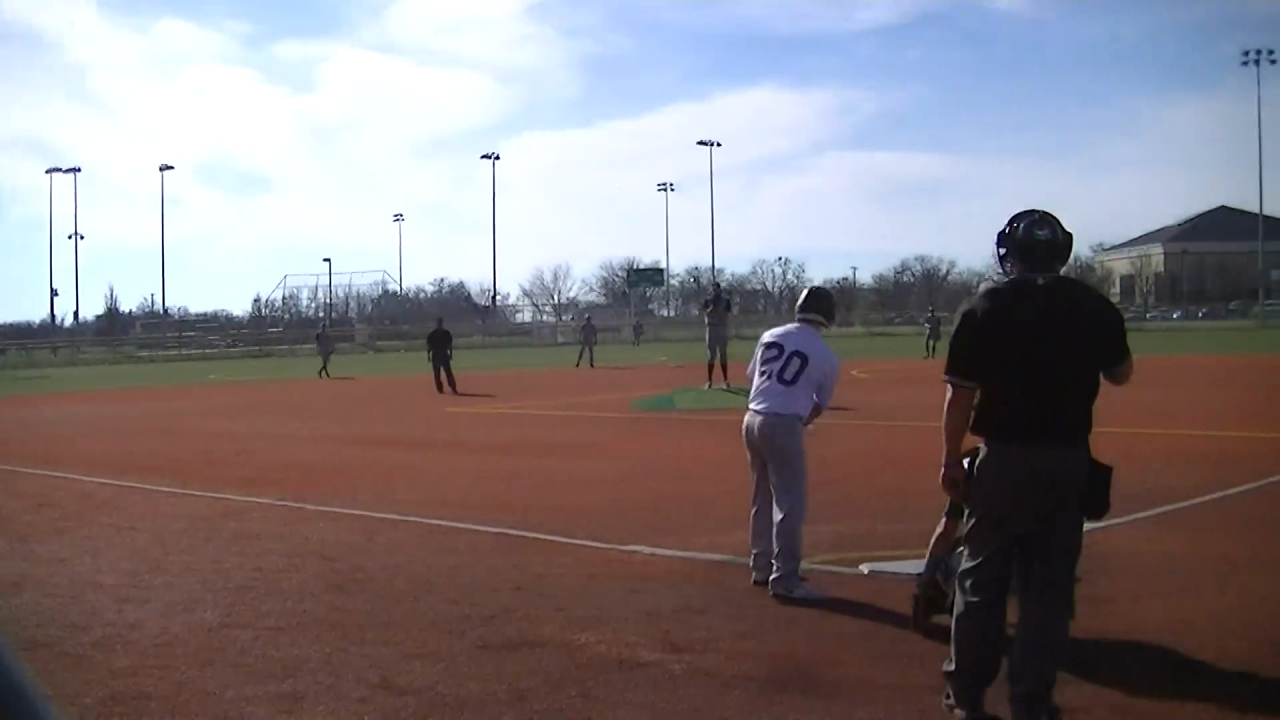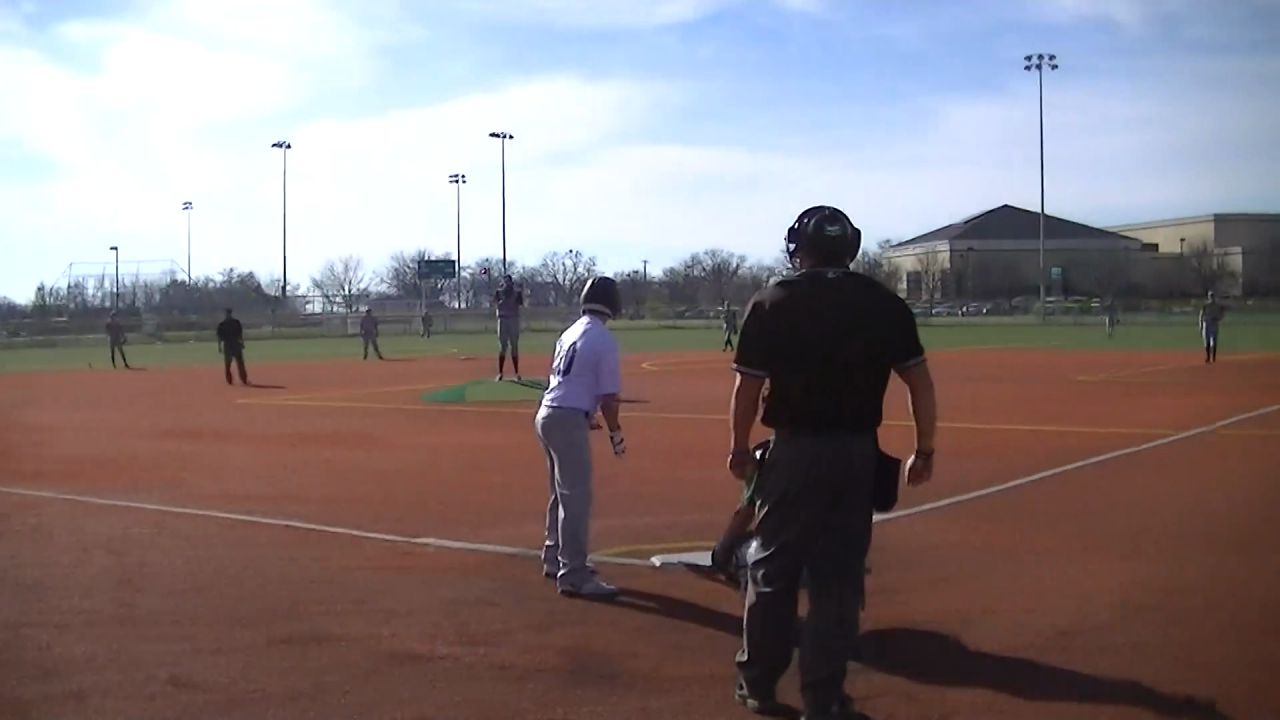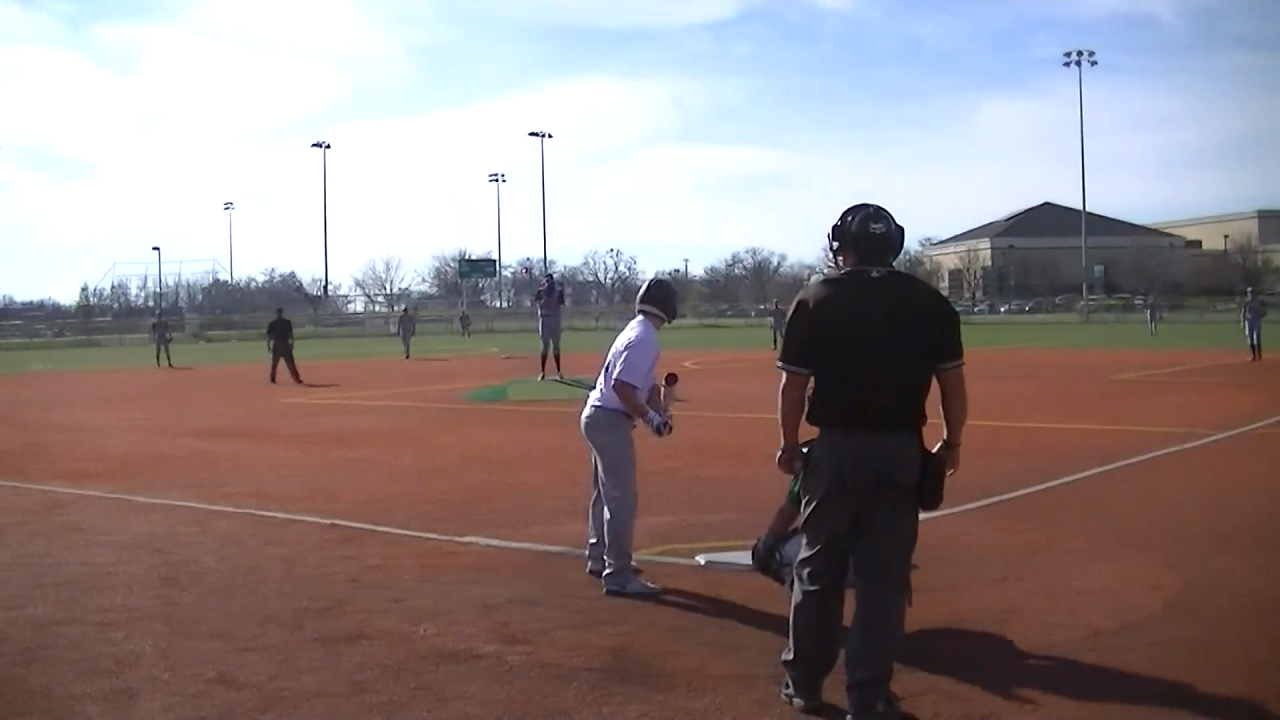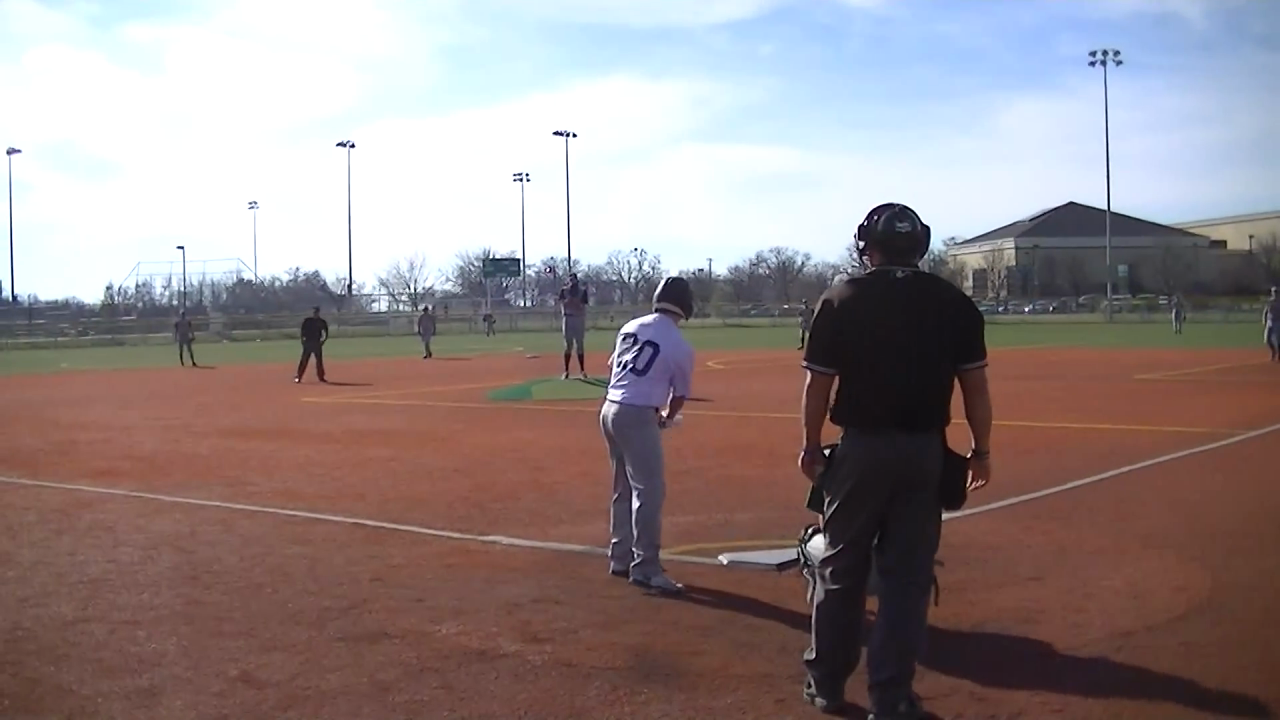
dt=0.5s
person 1, frame 1
left shoulder: (983, 309)
right shoulder: (1094, 306)
left elbow: (960, 396)
right elbow: (1121, 374)
left wrist: (950, 462)
left hip: (1004, 460)
right hip: (1067, 461)
left knee: (982, 580)
right knee: (1050, 586)
person 1, frame 2
left shoulder: (772, 302)
right shoulder: (884, 303)
left elbow: (748, 385)
right elbow: (921, 383)
left wrist: (739, 447)
right wrist: (924, 451)
left hip: (794, 451)
right hip: (856, 452)
left knee: (773, 570)
right knee: (839, 577)
person 1, frame 3
left shoulder: (816, 300)
right shoulder: (929, 302)
left elbow: (794, 384)
right elbow: (952, 383)
left wrist: (789, 444)
right wrist: (952, 442)
left hip: (837, 449)
right hip: (901, 450)
left knee: (818, 568)
right knee: (884, 576)
person 1, frame 4
left shoulder: (841, 299)
right shoulder: (953, 303)
left elbow: (818, 384)
right elbow: (975, 385)
left wrist: (811, 446)
right wrist: (980, 450)
left hip: (861, 449)
right hip: (924, 451)
left knee: (841, 568)
right knee: (908, 575)
person 2, frame 1
left shoulder: (770, 336)
right shoulder: (827, 357)
left elbow: (751, 377)
right elbow: (820, 405)
right wrist: (802, 422)
left hip: (752, 419)
right hip: (783, 426)
left knee: (764, 498)
right knee: (790, 503)
left ankle: (763, 567)
right ankle: (785, 579)
person 2, frame 2
left shoulder: (570, 333)
right shoulder: (605, 341)
right elbow: (609, 395)
right wrist: (616, 433)
left hip: (547, 413)
right hip: (568, 419)
left knee: (562, 493)
right knee: (576, 497)
left ankle: (555, 559)
right ankle: (573, 575)
person 2, frame 3
left shoulder: (635, 331)
right shoulder: (646, 340)
left elbow: (647, 383)
right elbow: (621, 385)
left wrist: (660, 412)
right wrist: (648, 416)
left hip: (595, 414)
right hip: (609, 419)
left knee: (605, 492)
right knee: (621, 497)
left ankle: (599, 558)
right ankle: (618, 575)
person 2, frame 4
left shoulder: (630, 327)
right shoulder: (681, 347)
right elbow: (680, 395)
right wrist: (666, 418)
left hip: (610, 409)
right hip: (637, 416)
left knee: (624, 489)
right knee: (649, 491)
left ankle: (621, 557)
right ankle: (645, 567)
